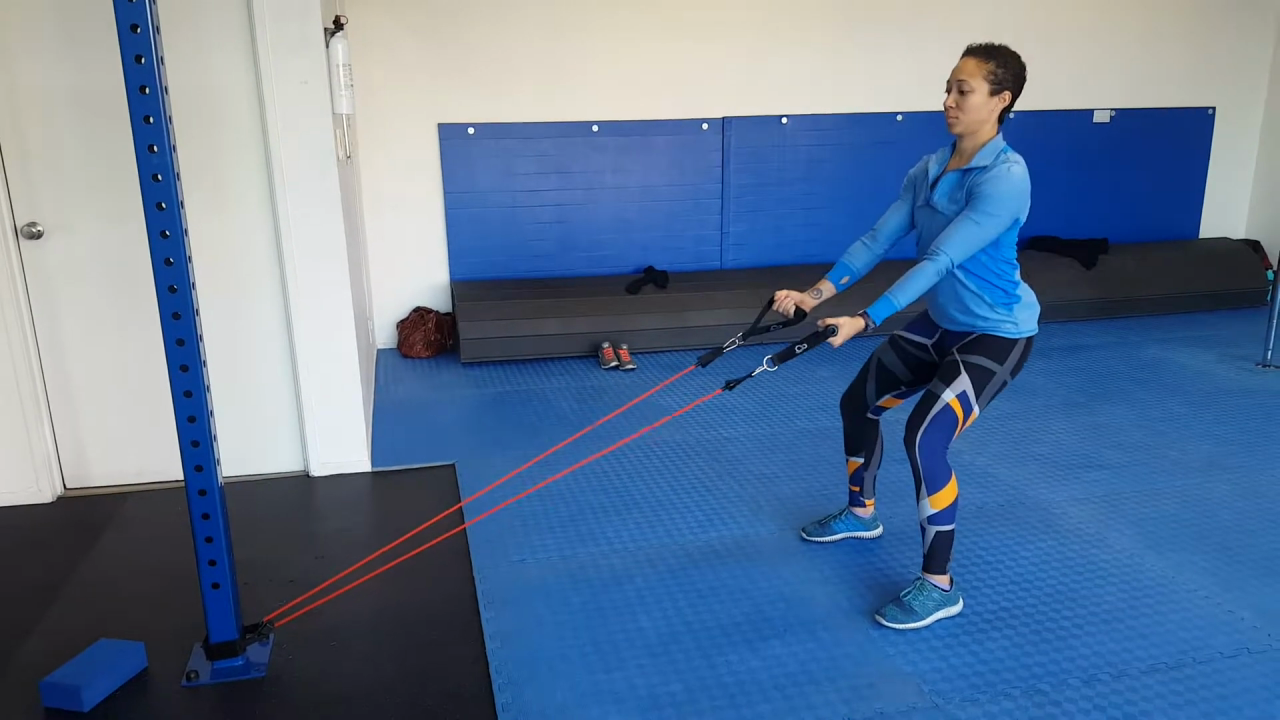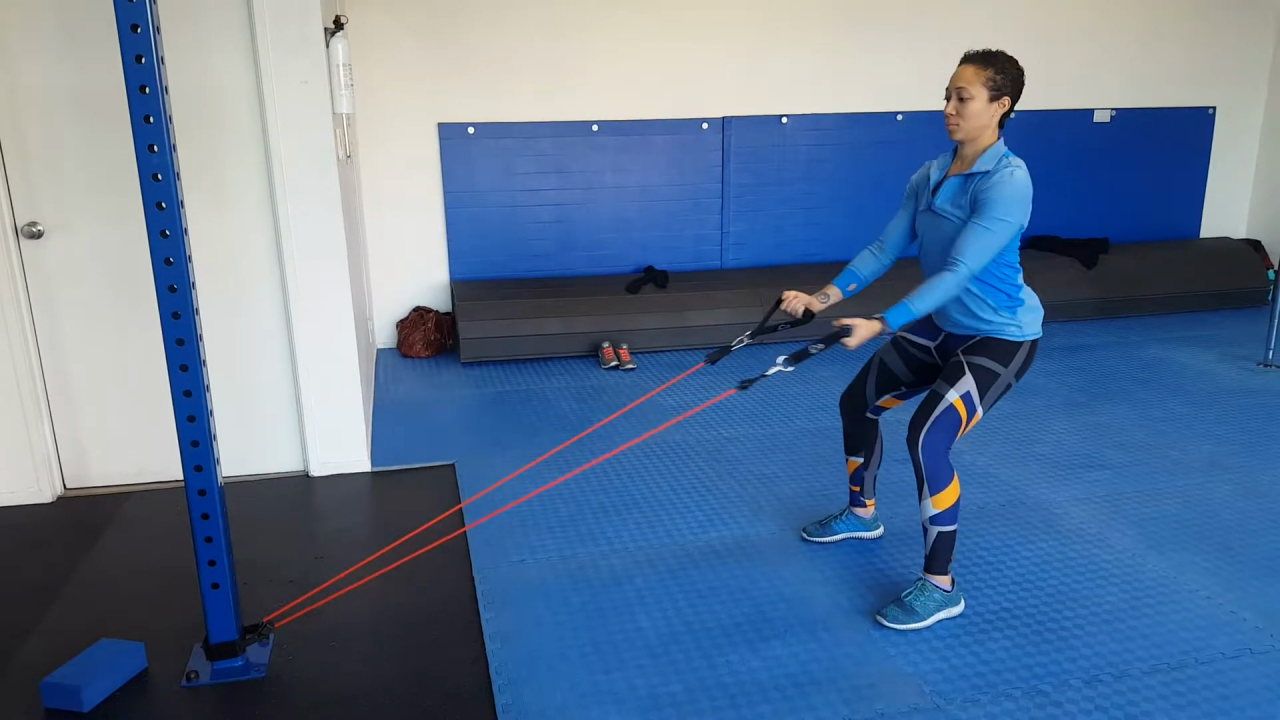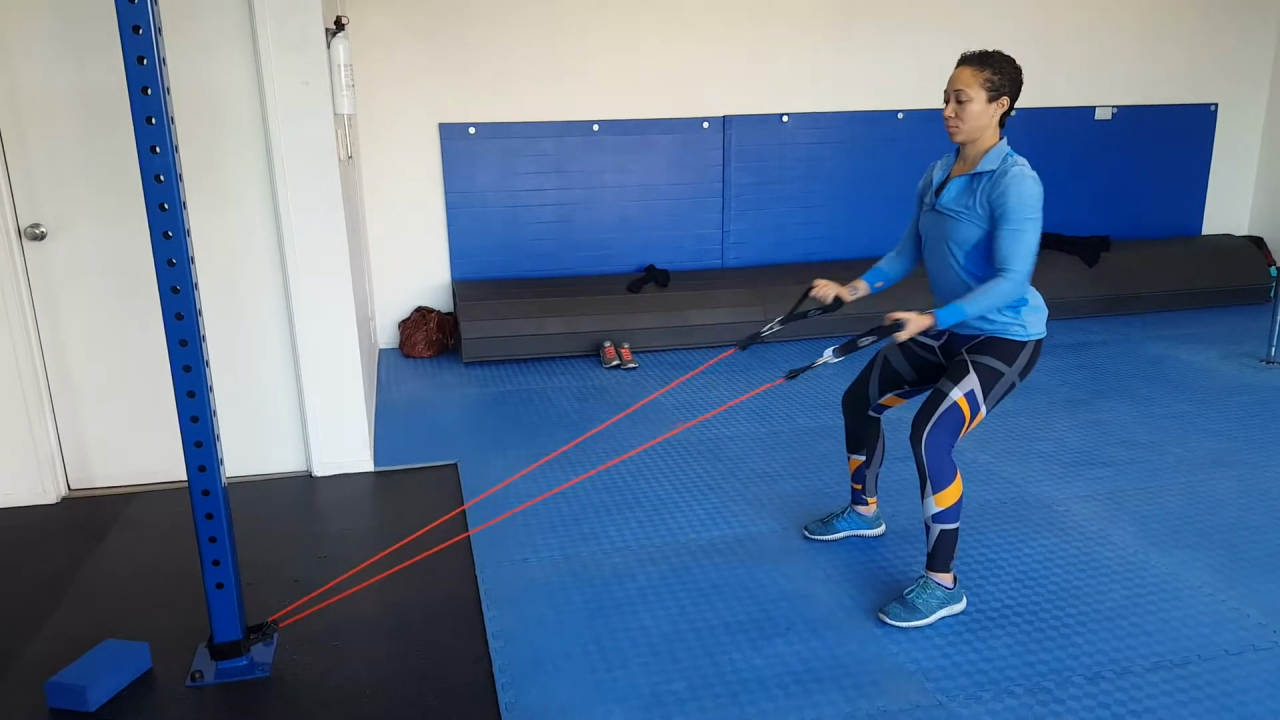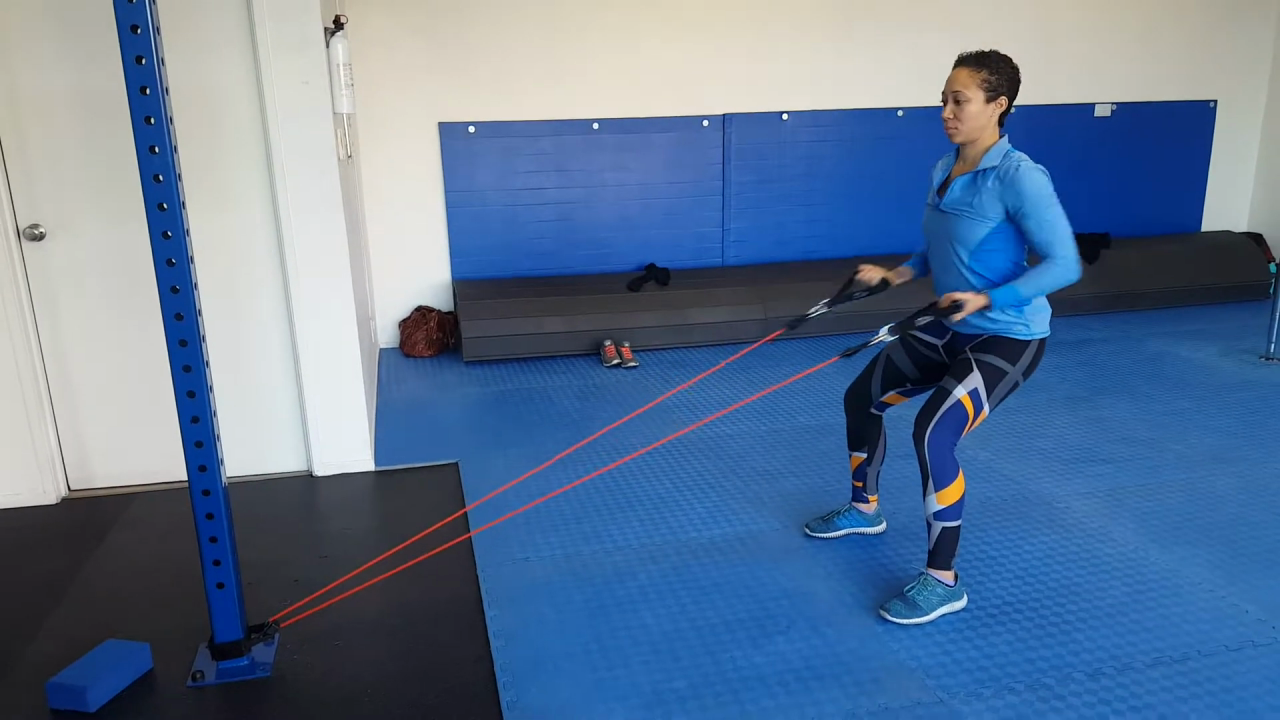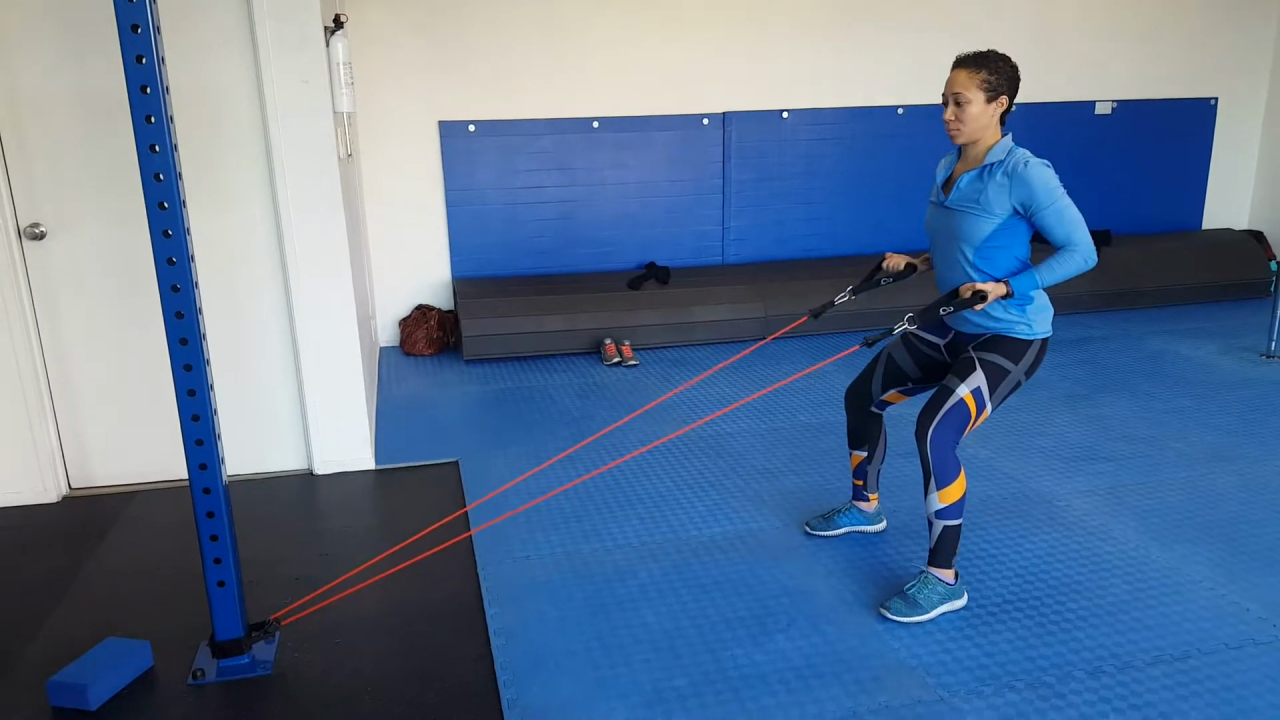
dt=0.2s
person 1, frame 1
left shoulder: (1005, 178)
right shoulder: (928, 170)
left elbow: (938, 262)
right elbow: (877, 240)
left wrist: (863, 320)
right wrist: (815, 294)
left hip: (996, 334)
right hip: (940, 323)
left knee: (924, 437)
right knee: (858, 402)
left ankle: (939, 585)
right ankle: (861, 512)
person 1, frame 2
left shoulder: (1007, 182)
right shoulder: (929, 176)
left elbow: (958, 275)
right elbow: (885, 248)
left wrist: (878, 324)
right wrist: (823, 297)
left hip: (1000, 337)
right hip: (943, 328)
left knee: (927, 437)
right knee: (857, 401)
left ankle: (940, 585)
right ankle: (862, 512)
person 1, frame 3
left shoulder: (1014, 181)
right shoulder: (936, 175)
left elbow: (1013, 281)
right elbow: (908, 254)
left wrist: (926, 319)
right wrist: (852, 290)
left hip: (1004, 337)
right hip: (946, 330)
left knee: (929, 435)
right knee: (859, 400)
left ankle: (942, 583)
right ankle: (864, 510)
person 1, frame 4
left shoulder: (1019, 178)
right shoulder: (943, 172)
left elbow: (1065, 265)
left wrist: (985, 299)
right wrist: (898, 273)
left hip: (1009, 336)
right hip: (951, 330)
left knee: (932, 432)
right knee: (861, 397)
left ankle: (943, 581)
right ankle: (864, 508)
person 1, frame 5
left shoulder: (1025, 174)
right shoulder: (946, 170)
left elbow: (1081, 252)
left wrist: (1005, 288)
right wrist: (917, 264)
left hip: (1011, 335)
right hip: (953, 326)
left knee: (934, 430)
right knee: (862, 395)
left ankle: (944, 579)
right ankle: (865, 506)
